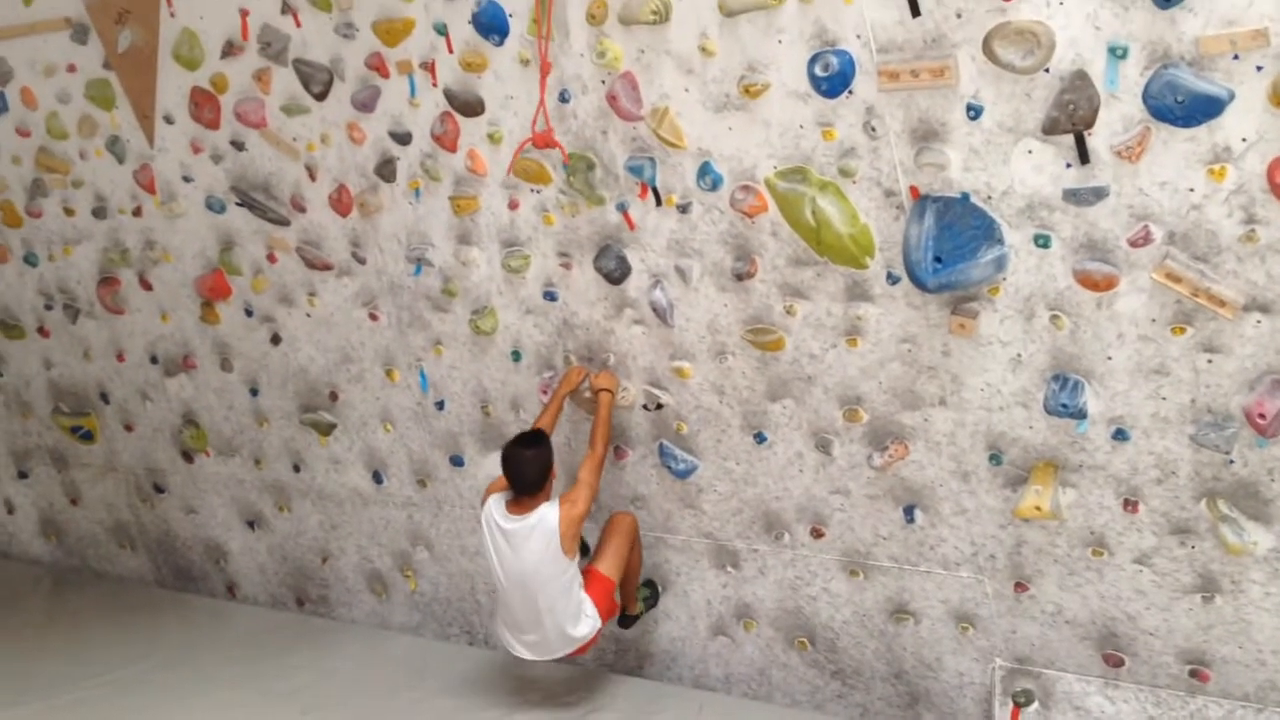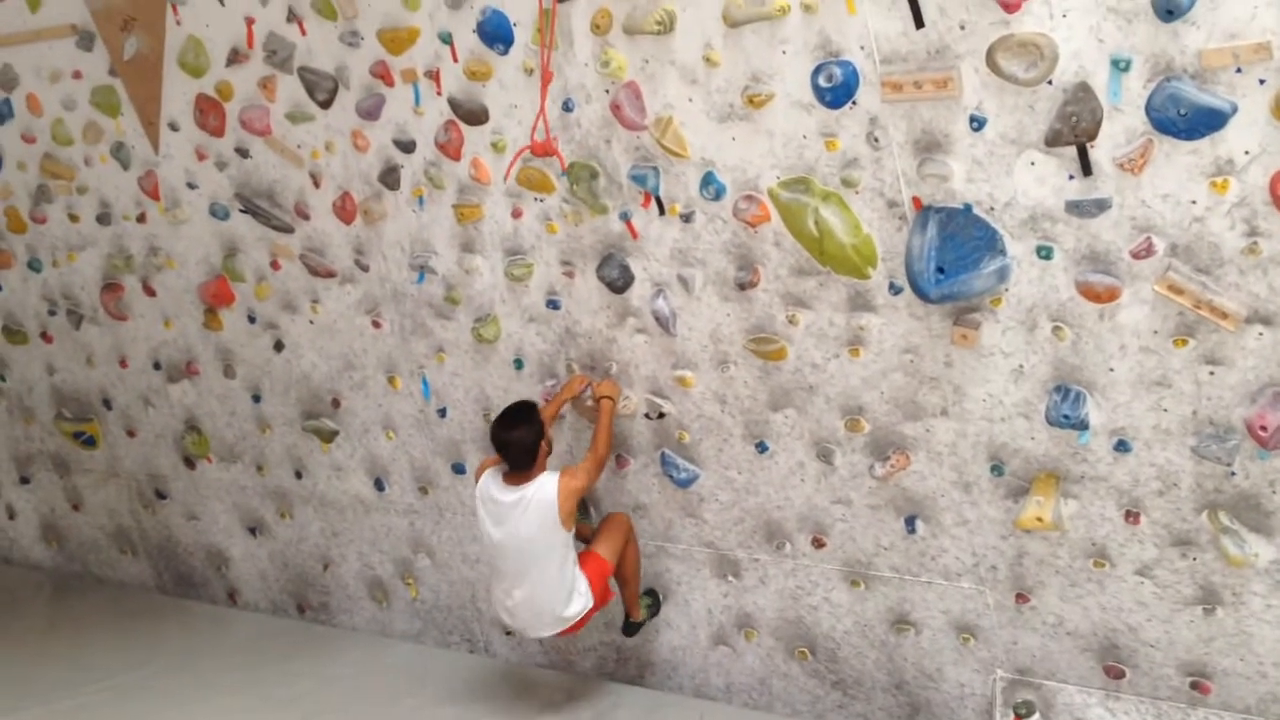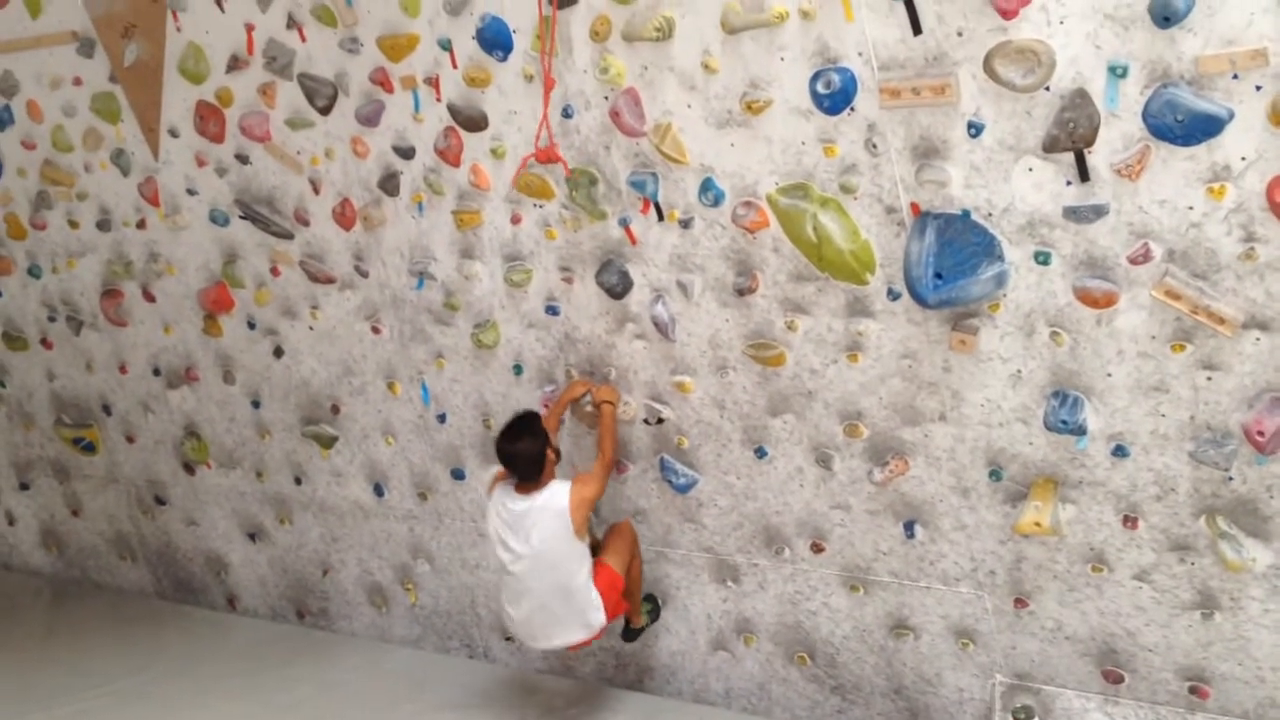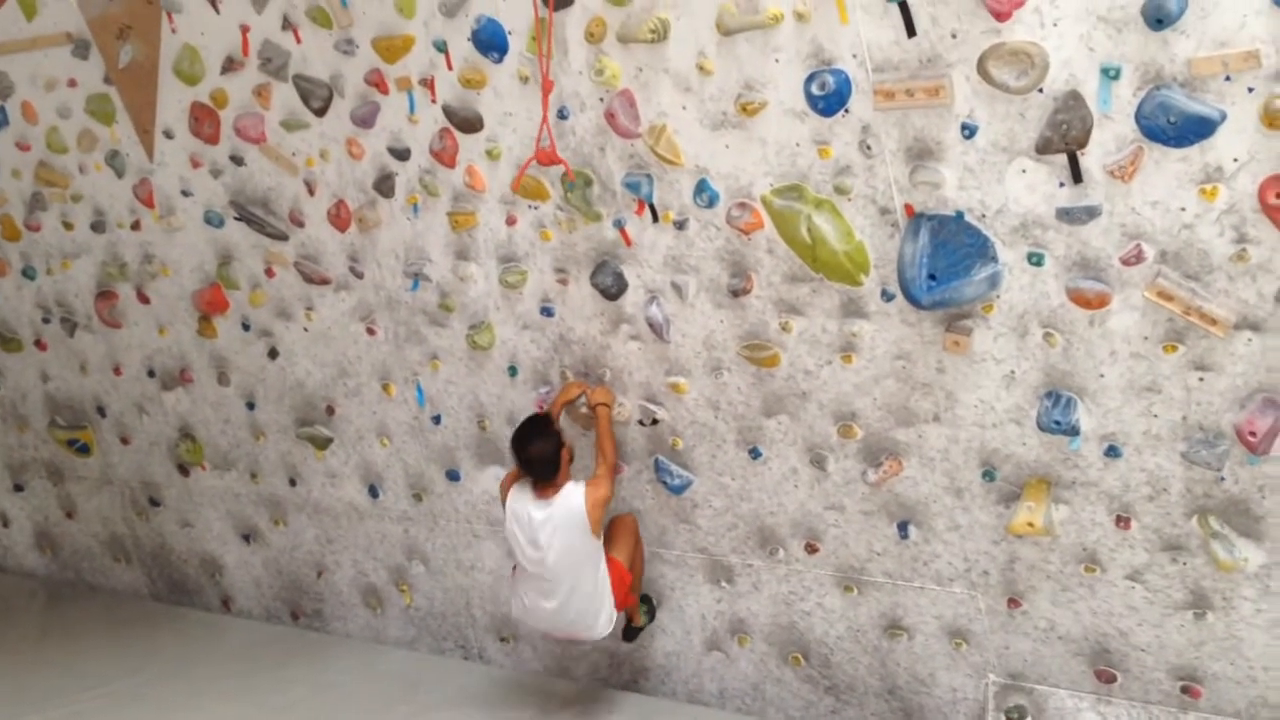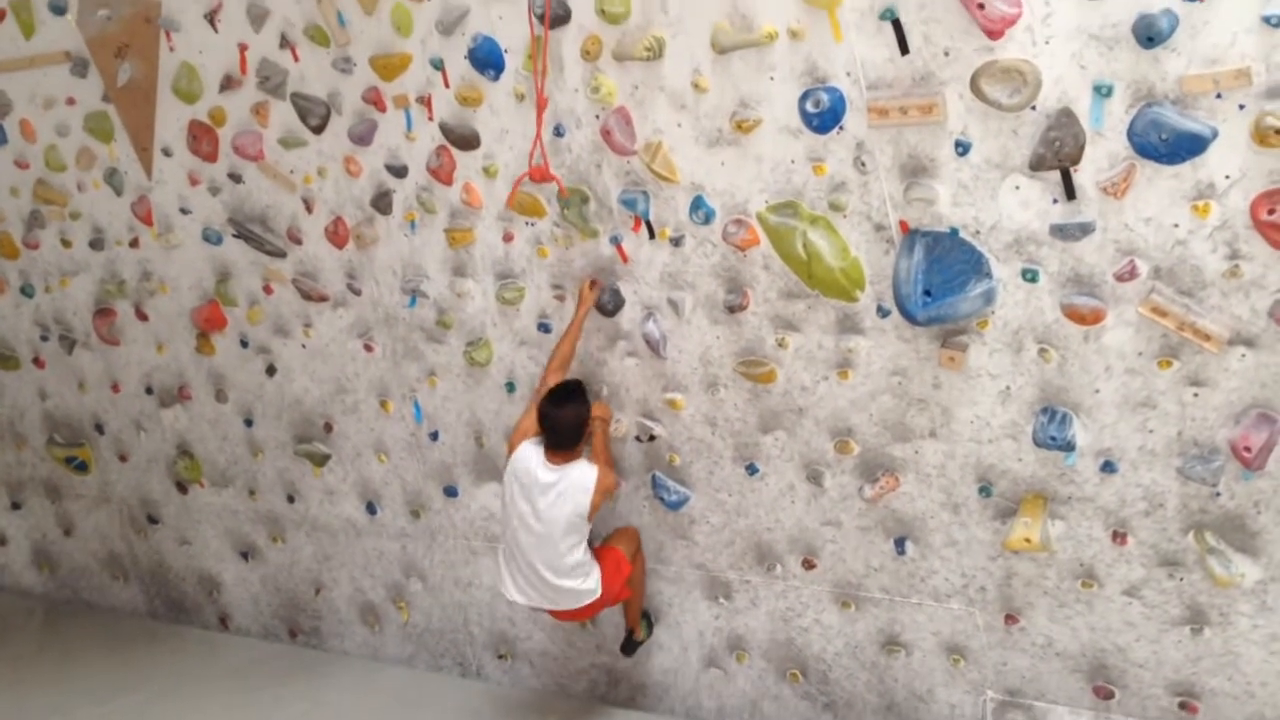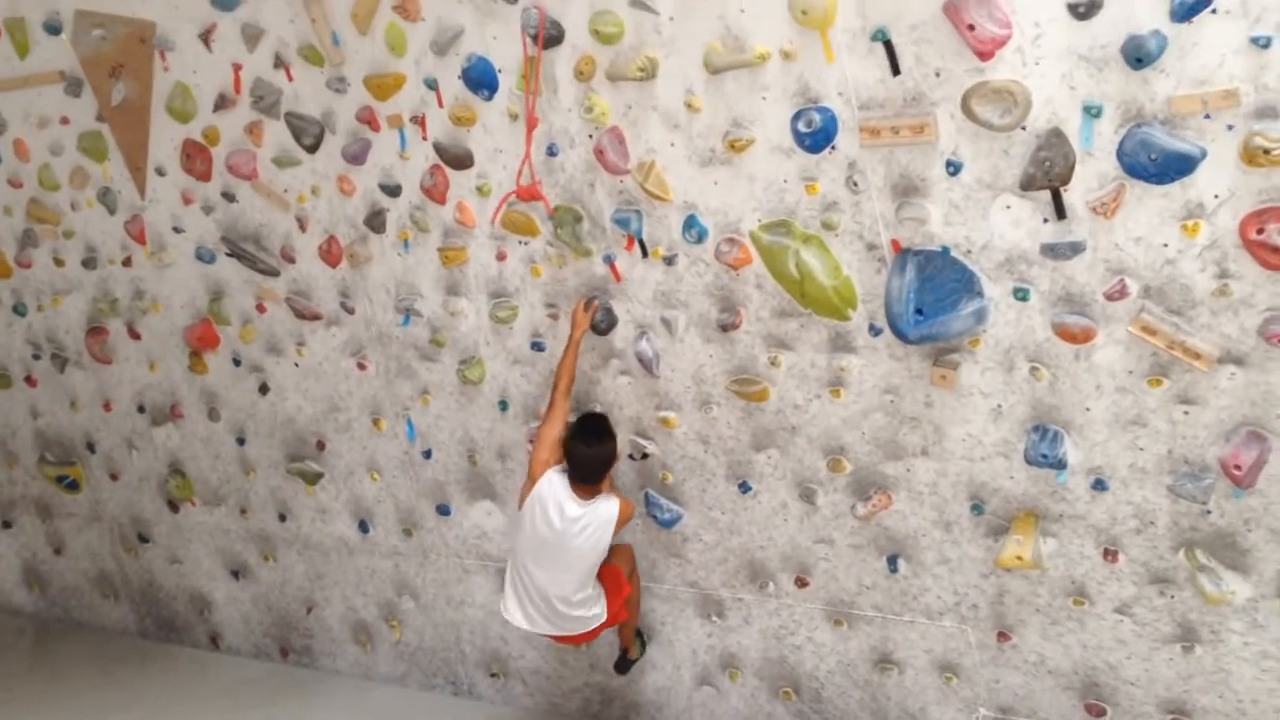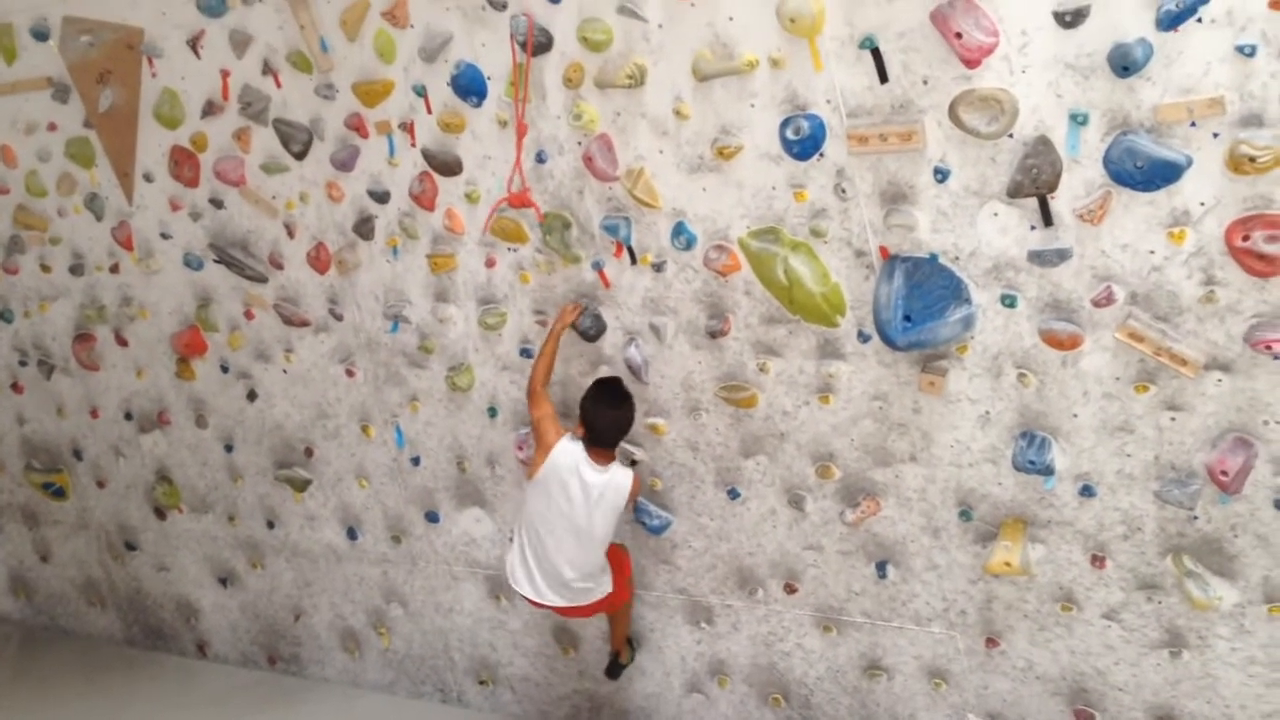
dt=0.3s
person 1, frame 1
left shoulder: (492, 502)
right shoulder: (566, 515)
left elbow: (531, 443)
right elbow: (597, 453)
left wrist: (562, 391)
right wrist: (605, 394)
left hip: (516, 641)
right hip: (574, 638)
right knee: (623, 522)
right ankle: (631, 607)
person 1, frame 2
left shoulder: (485, 477)
right shoulder: (563, 487)
left elbow: (519, 430)
right elbow: (599, 455)
left wrist: (565, 396)
right wrist: (607, 400)
left hip: (513, 616)
right hip: (566, 617)
right knee: (620, 523)
left ankle: (582, 532)
right ankle: (635, 615)
person 1, frame 3
left shoulder: (497, 489)
right shoulder: (576, 496)
left elbow: (527, 446)
right elbow: (606, 459)
left wrist: (565, 399)
right wrist: (606, 405)
left hip: (523, 628)
right hip: (578, 628)
right knee: (624, 532)
right ankle: (636, 620)
person 1, frame 4
left shoulder: (511, 491)
right shoulder: (590, 497)
left elbow: (534, 436)
right elbow: (609, 463)
left wrist: (558, 403)
right wrist: (602, 407)
left hip: (532, 615)
right hip: (591, 621)
right knee: (626, 524)
right ankle: (635, 618)
person 1, frame 5
left shoulder: (518, 451)
right shoulder: (598, 480)
left elbow: (550, 378)
left wrist: (581, 313)
right wrist: (601, 424)
left hip: (521, 588)
right hip: (577, 601)
right knee: (628, 537)
right ankle: (636, 632)
person 1, frame 6
left shoulder: (541, 477)
right shoulder: (619, 512)
left elbow: (559, 398)
left wrist: (577, 333)
left hip: (522, 611)
right hip: (580, 624)
right knee: (624, 555)
right ankle: (629, 650)
person 1, frame 7
left shoulder: (554, 448)
right shoulder: (628, 482)
left elbow: (536, 387)
left wrist: (559, 326)
left hip: (527, 583)
right hip: (586, 597)
right knee: (620, 555)
right ankle: (620, 654)
